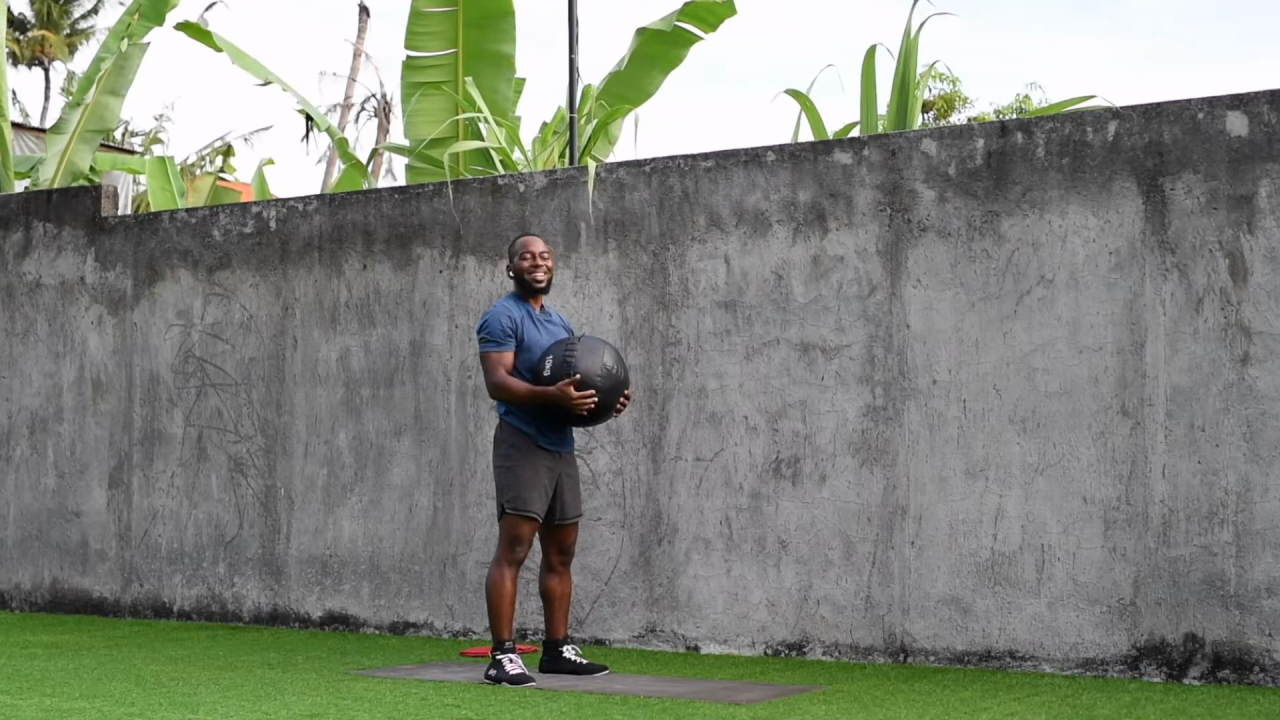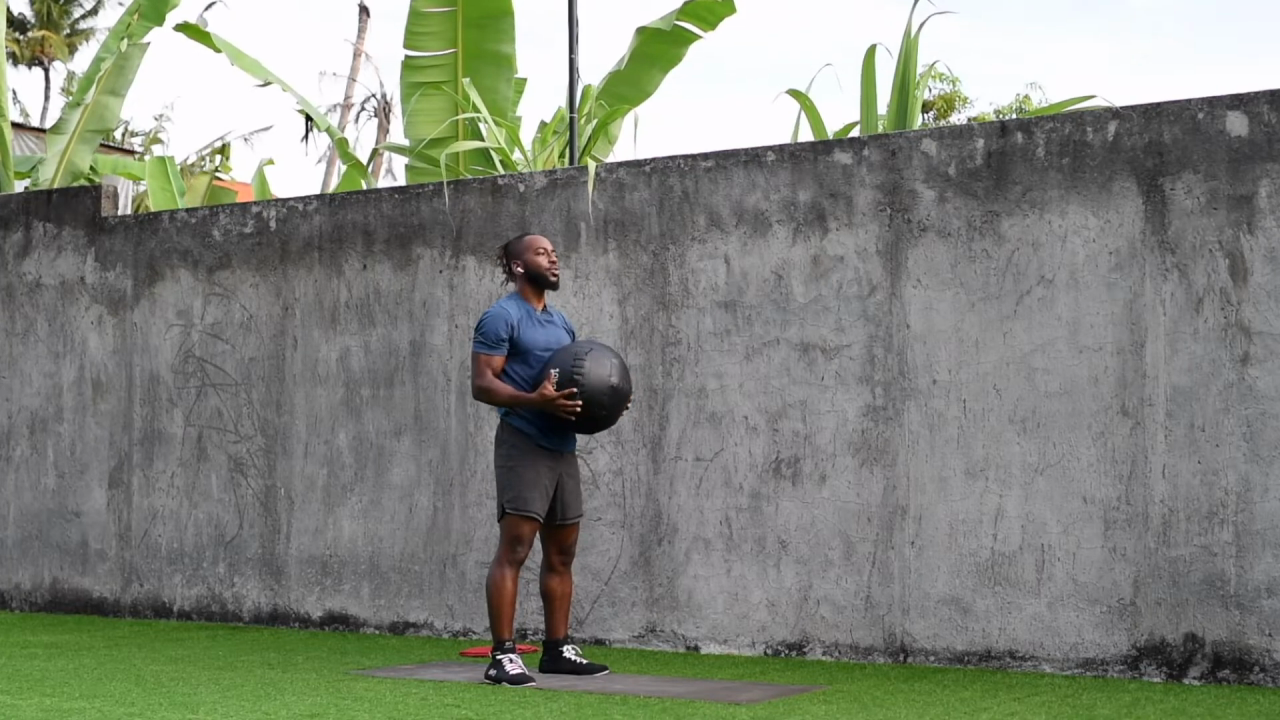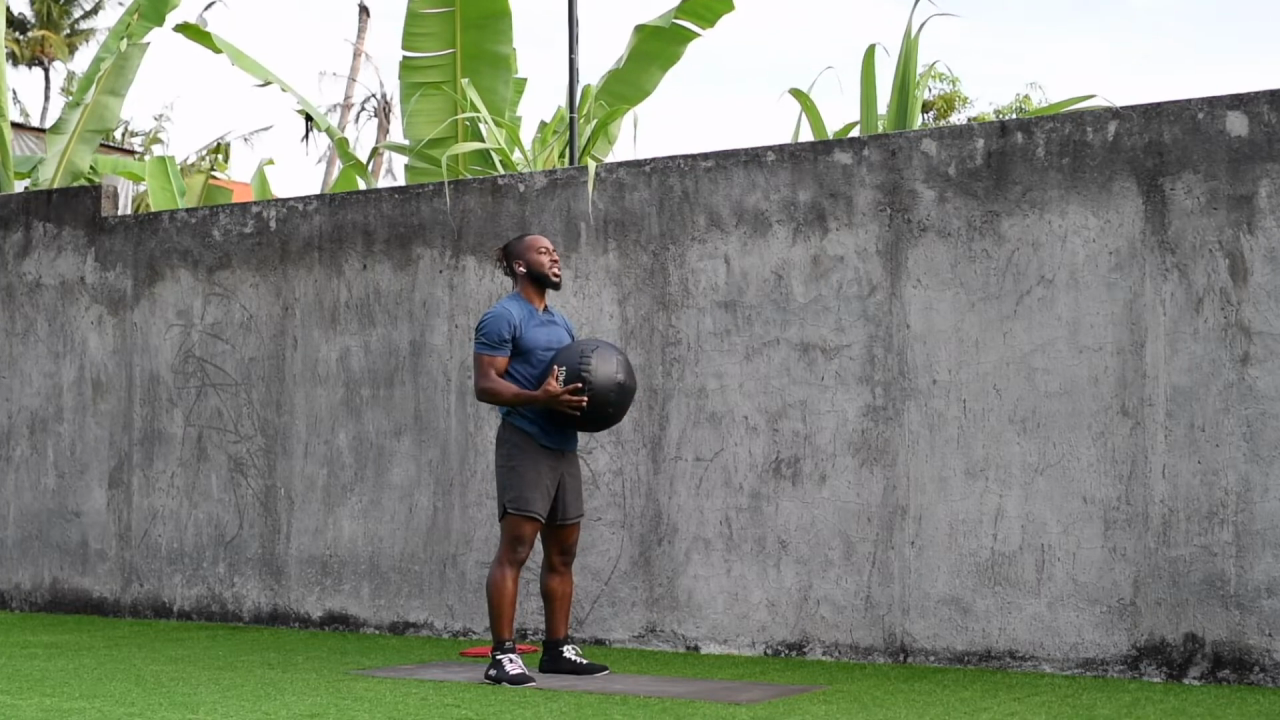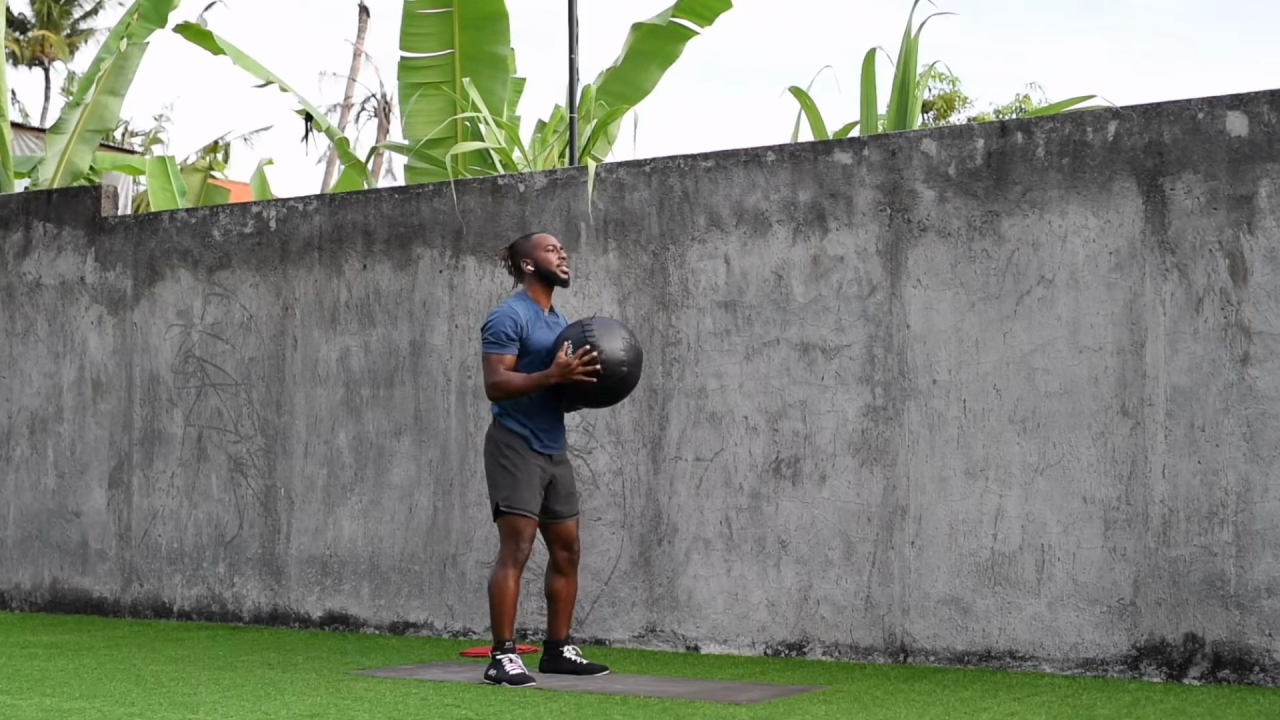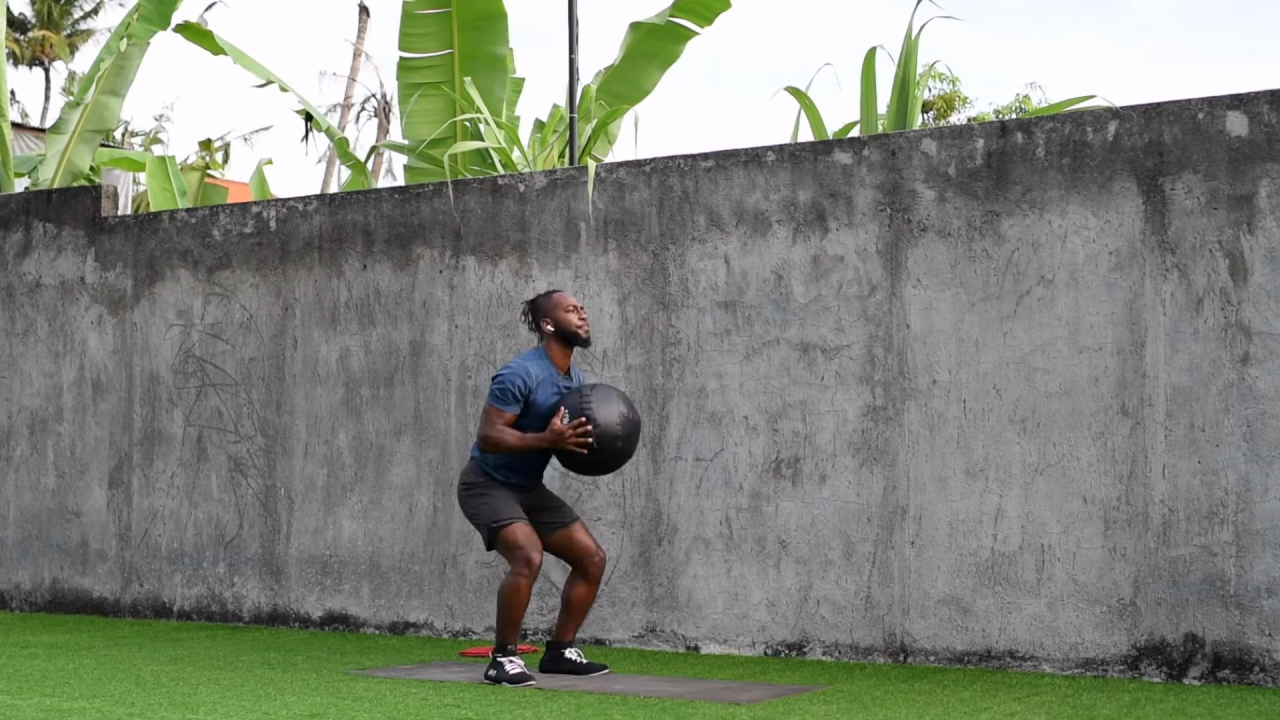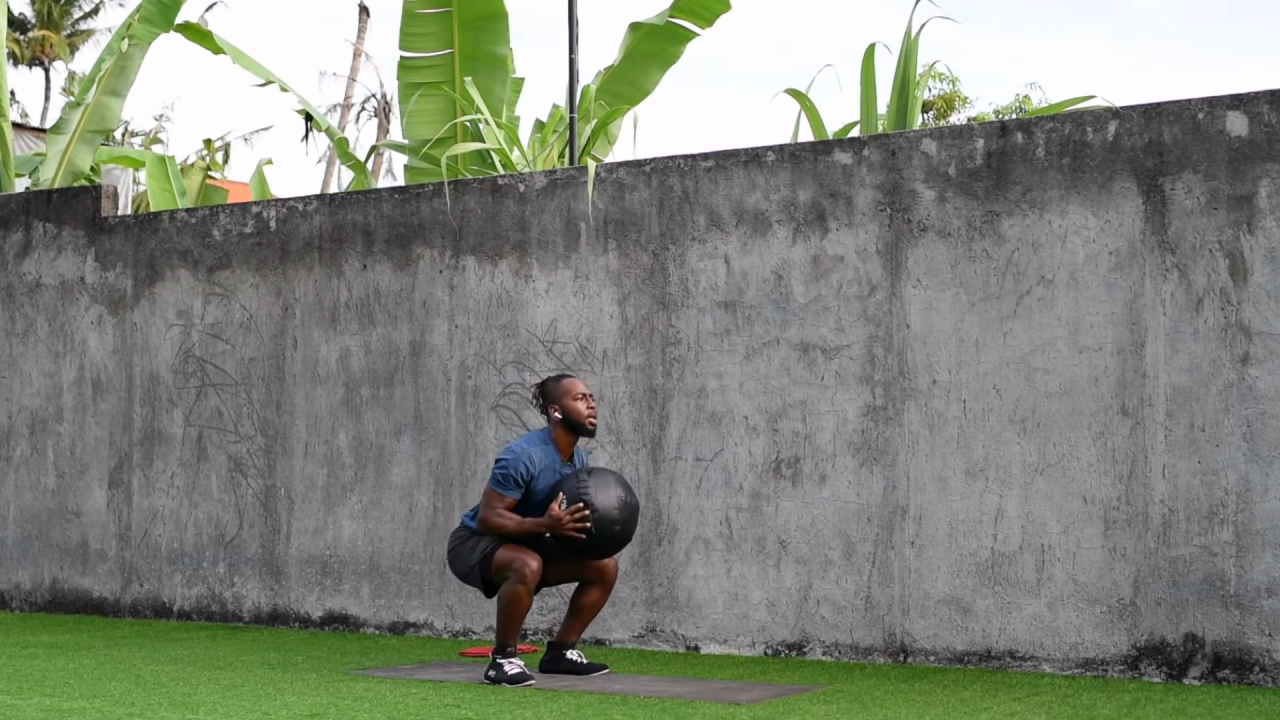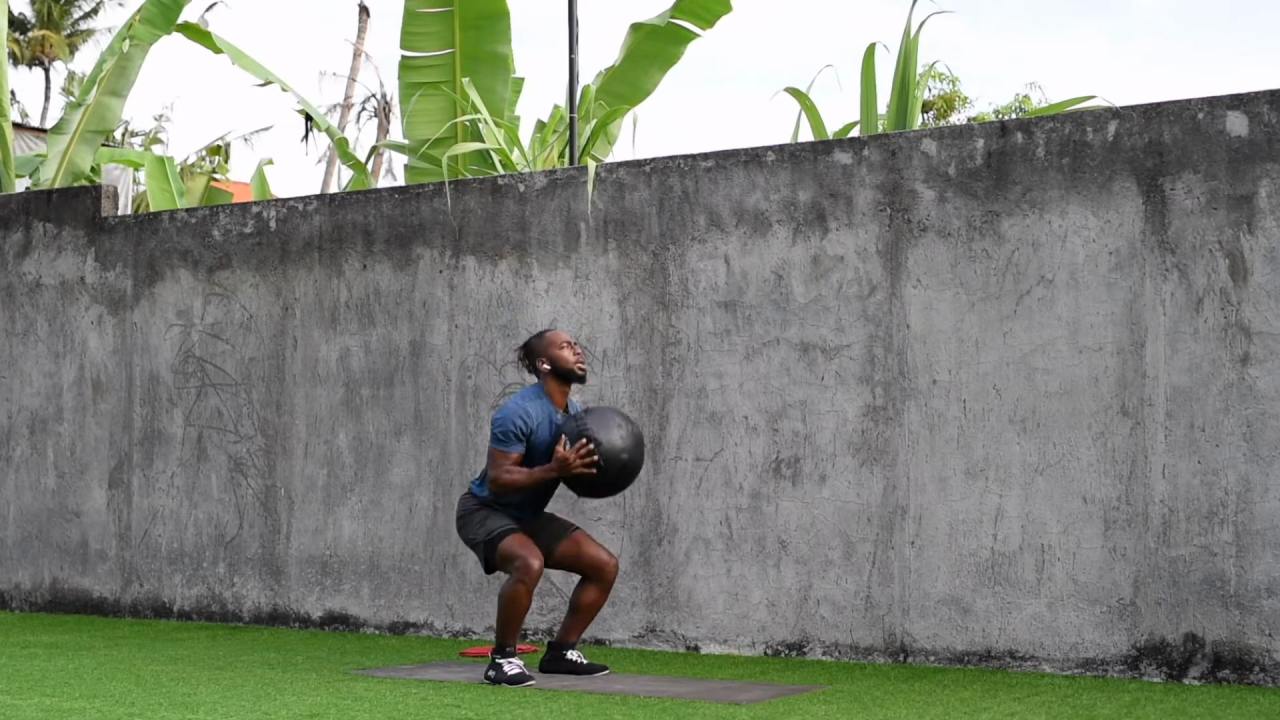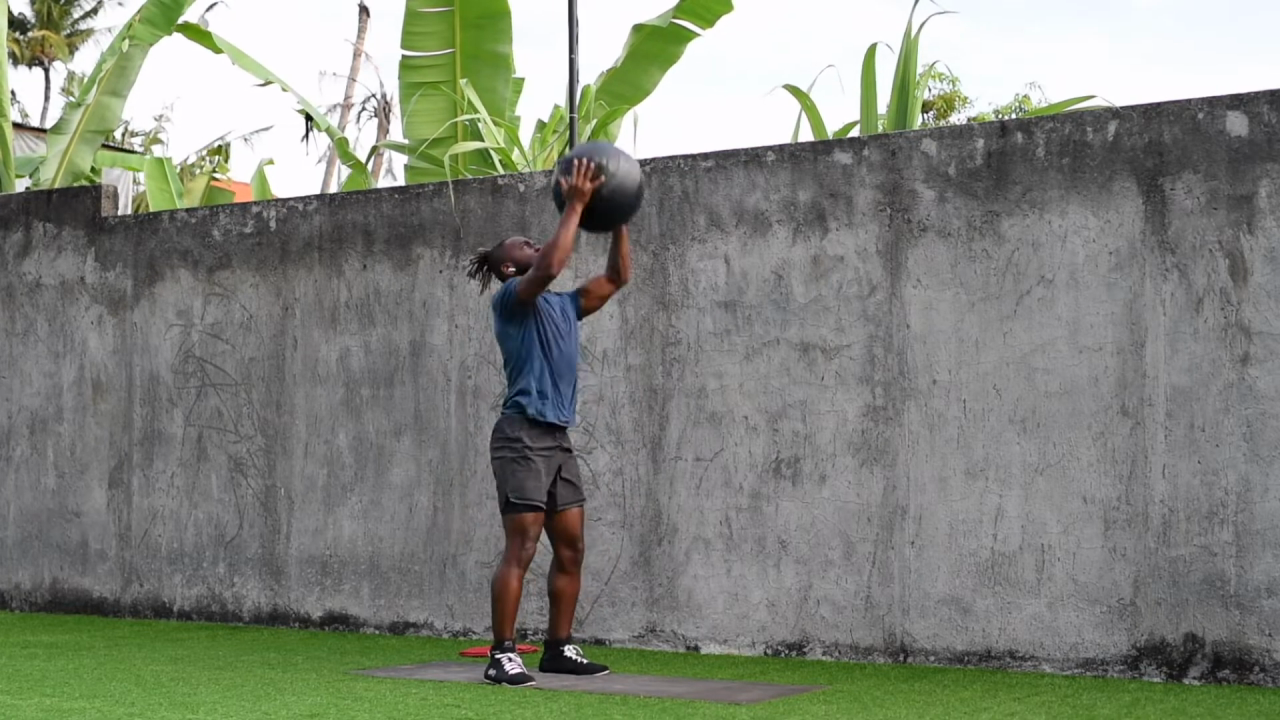
dt=0.3s
person 1, frame 1
left shoulder: (560, 321)
right shoulder: (502, 316)
right elbow: (498, 383)
left wrist: (603, 398)
right wrist: (551, 395)
left hip: (562, 445)
right hip: (523, 443)
left knee: (561, 553)
right knee: (513, 549)
left ankle: (558, 648)
right ankle: (502, 655)
person 1, frame 2
left shoulder: (561, 321)
right shoulder: (501, 317)
right elbow: (482, 384)
right wrist: (533, 400)
left hip: (562, 446)
right hip: (524, 443)
left knee: (561, 553)
right knee: (513, 549)
left ankle: (557, 648)
right ankle: (502, 655)
person 1, frame 3
left shoulder: (560, 321)
right shoulder: (503, 317)
right elbow: (485, 385)
right wrist: (539, 397)
left hip: (564, 446)
right hip: (525, 443)
left knee: (562, 555)
right knee: (514, 550)
left ankle: (557, 649)
right ankle: (502, 655)
person 1, frame 4
left shoulder: (560, 320)
right shoulder: (509, 316)
right elbow: (495, 383)
left wrist: (588, 378)
right wrist: (552, 374)
left hip: (554, 449)
right hip: (515, 446)
left knee: (567, 552)
right knee: (516, 551)
left ankle: (558, 649)
right ankle: (502, 655)
person 1, frame 5
left shoulder: (574, 378)
right shoulder: (521, 373)
left elbow: (565, 434)
right elbow: (489, 436)
left wrist: (587, 443)
right wrist: (548, 439)
left hip: (530, 488)
right hip: (489, 485)
left knee: (592, 558)
right knee: (528, 557)
left ankle: (560, 650)
right ankle: (503, 657)
person 1, frame 6
left shoulder: (578, 458)
right shoulder: (524, 456)
left elbow: (572, 519)
right elbow: (489, 517)
left wrist: (592, 520)
right wrist: (547, 524)
left hip: (524, 543)
right hip: (475, 542)
left knee: (605, 568)
right knee: (528, 567)
left ankle: (561, 651)
right ankle: (504, 657)
person 1, frame 7
left shoulder: (574, 414)
right shoulder: (519, 411)
left elbow: (580, 476)
right elbow: (497, 479)
left wrist: (596, 469)
right wrist: (554, 469)
left hip: (527, 515)
right hip: (484, 512)
left knee: (605, 565)
right knee: (529, 563)
left ankle: (561, 650)
right ankle: (503, 657)
person 1, frame 8
left shoulder: (563, 303)
right shoulder: (513, 297)
left elbow: (616, 279)
right elbow: (549, 266)
left wrist: (619, 223)
right wrist: (573, 206)
left hip: (558, 438)
right hip: (522, 436)
left knee: (571, 548)
right knee: (521, 547)
left ankle: (559, 648)
right ankle: (502, 654)
